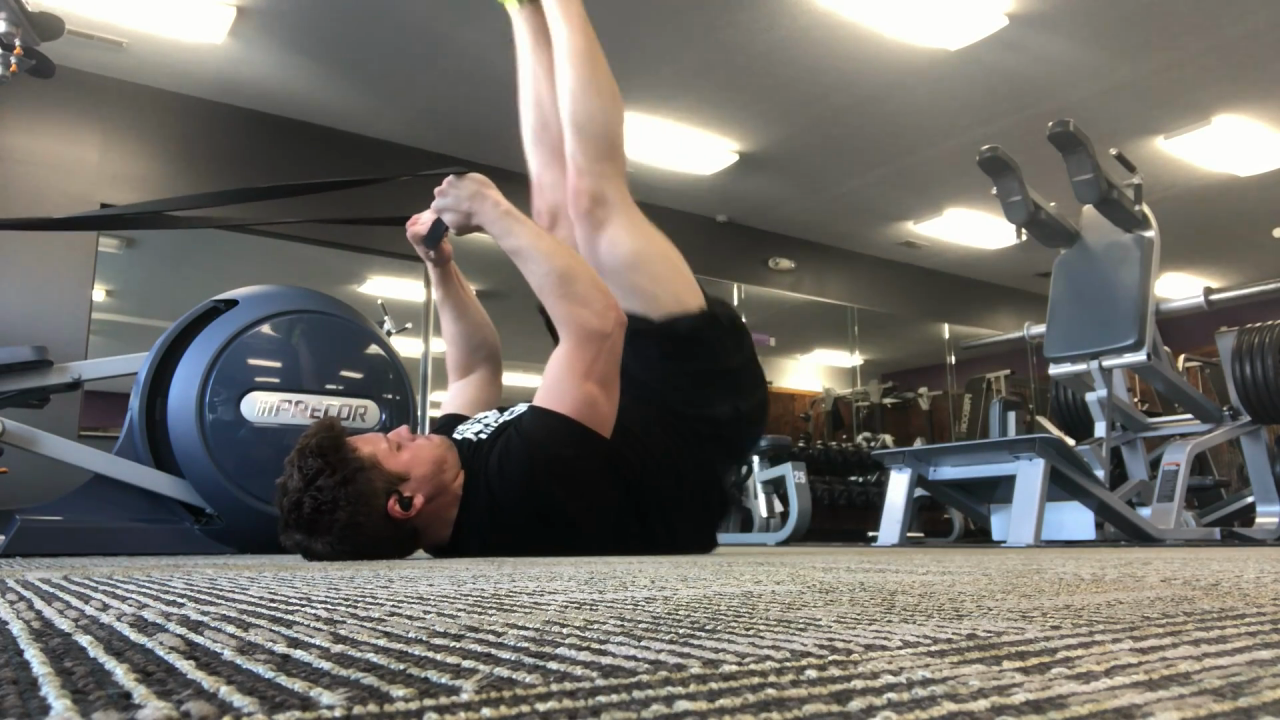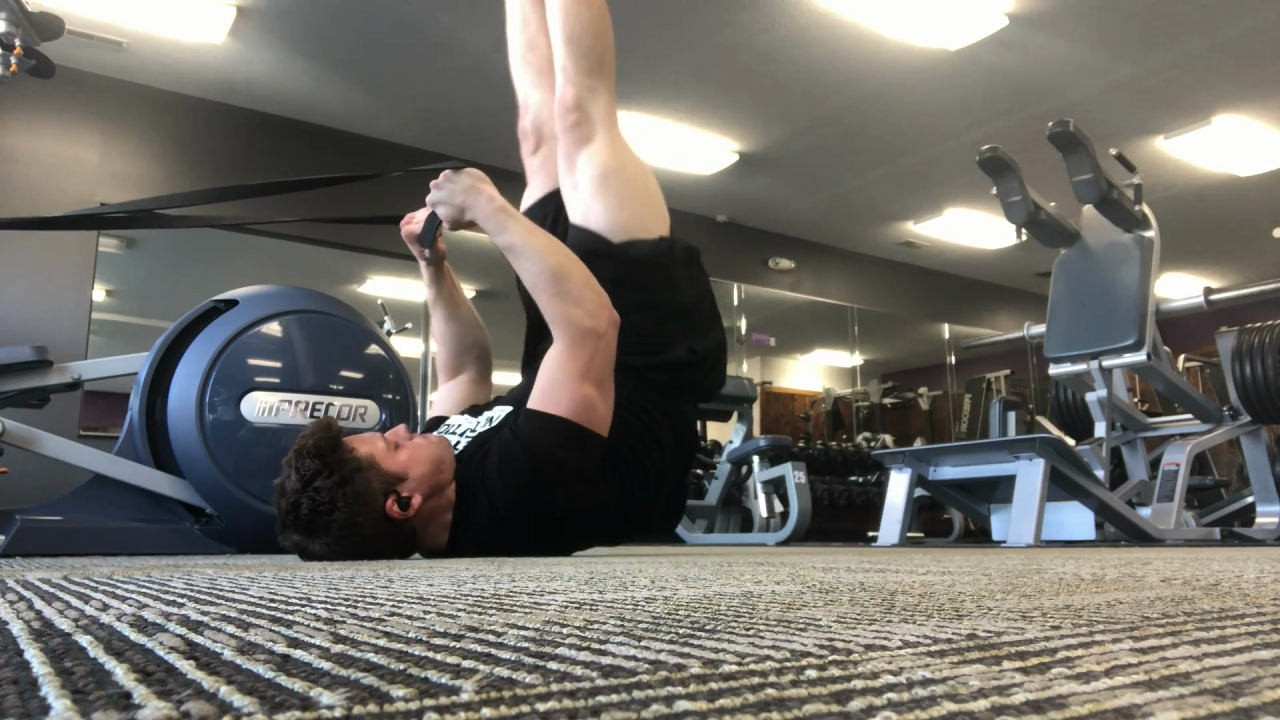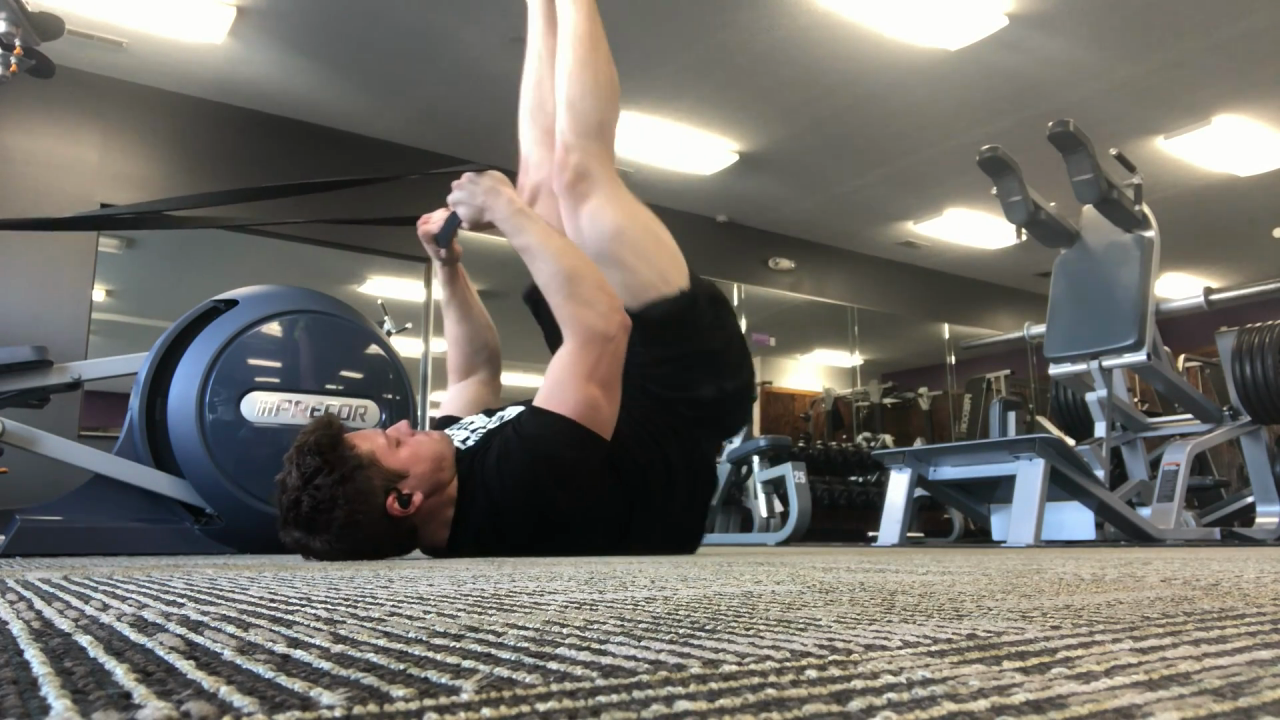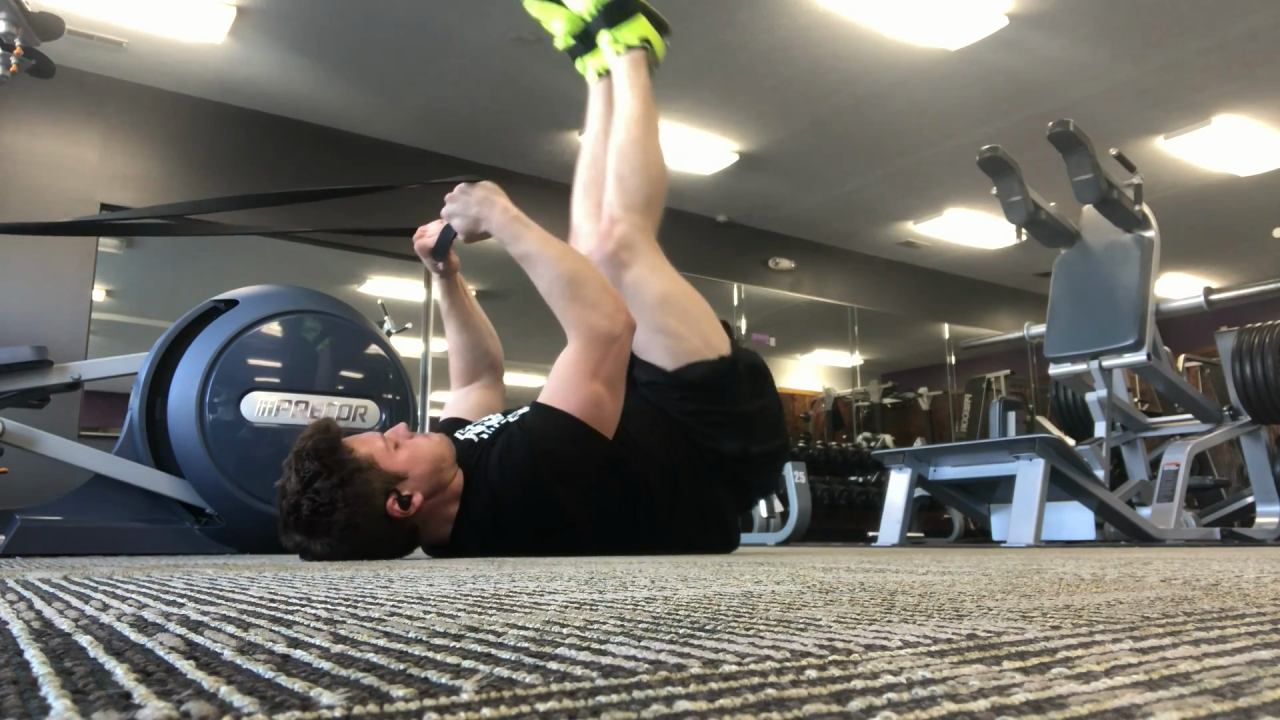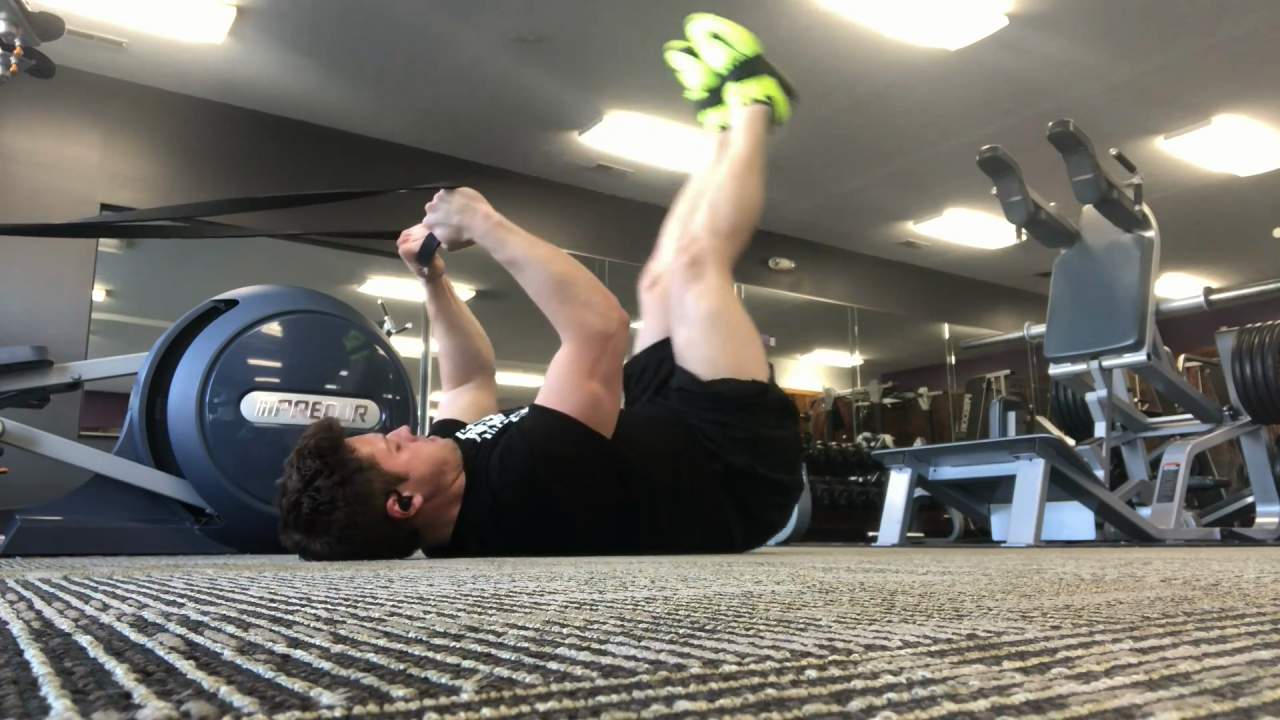
dt=0.4s
person 1, frame 1
left shoulder: (458, 497)
right shoulder: (524, 485)
left elbow: (477, 367)
right elbow: (599, 322)
left wrist: (440, 267)
right wrist: (493, 212)
left hip: (645, 411)
right hip: (698, 407)
left knee: (556, 213)
right knee: (590, 201)
person 1, frame 2
right shoulder: (520, 490)
left elbow: (465, 370)
right elbow: (593, 324)
left wrist: (433, 265)
right wrist: (488, 209)
left hip: (589, 367)
right hip: (655, 361)
left knee: (541, 125)
person 1, frame 3
right shoulder: (520, 490)
left elbow: (476, 371)
right elbow: (604, 326)
left wrist: (447, 266)
right wrist: (505, 213)
left hip: (629, 389)
right hip: (685, 388)
left knee: (542, 187)
right knee: (576, 176)
person 1, frame 4
right shoulder: (521, 489)
left elbow: (480, 377)
right elbow: (608, 326)
left wrist: (445, 277)
right wrist: (502, 219)
left hip: (658, 426)
right hip: (717, 439)
right knee: (615, 247)
left ankle: (606, 65)
right ankle: (626, 55)
person 1, frame 5
left shoulder: (456, 526)
right shoulder: (519, 488)
left elbow: (471, 379)
right elbow: (599, 327)
left wrist: (432, 280)
right wrist: (485, 225)
left hip: (668, 438)
right hip: (730, 461)
right knee: (689, 261)
left ankle: (731, 115)
right ankle: (751, 104)
